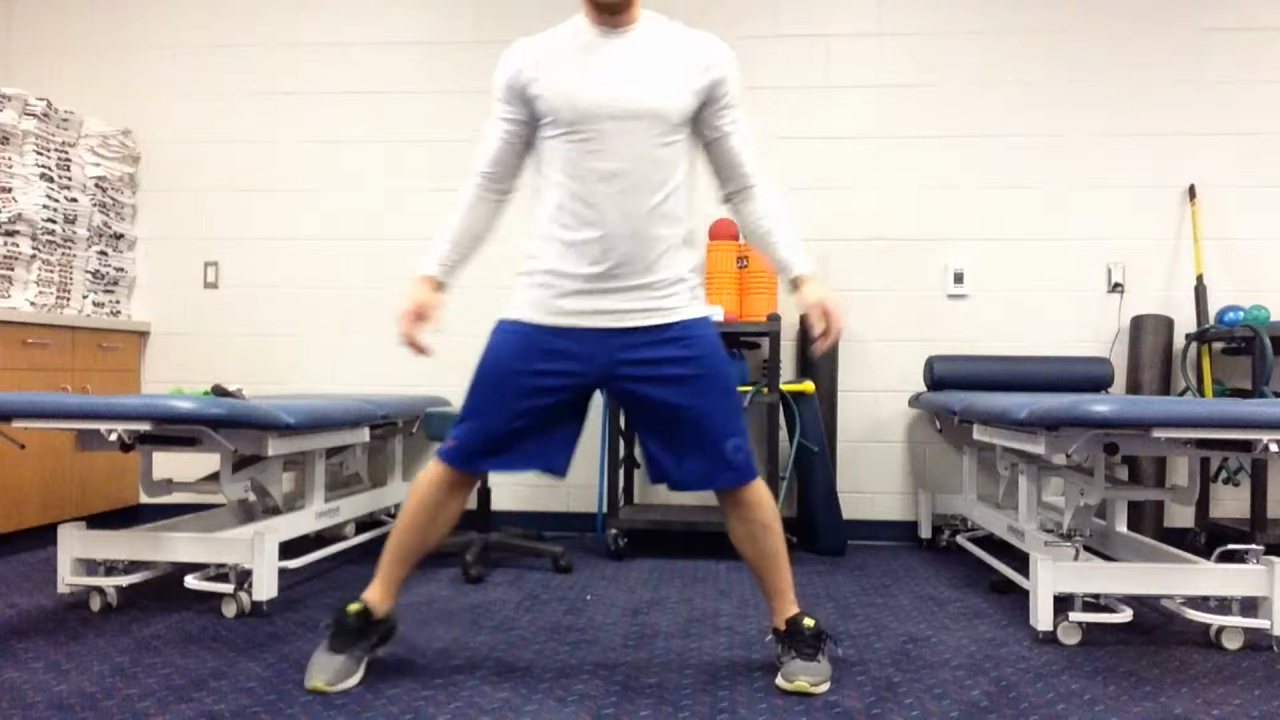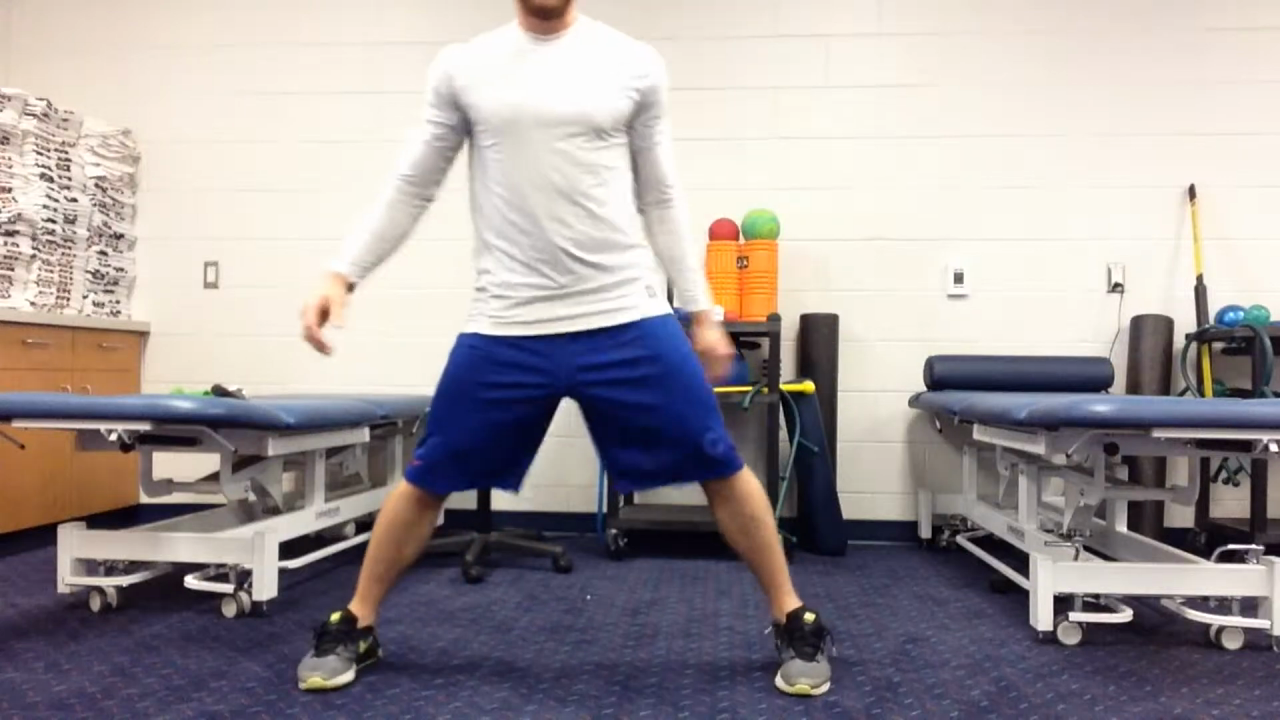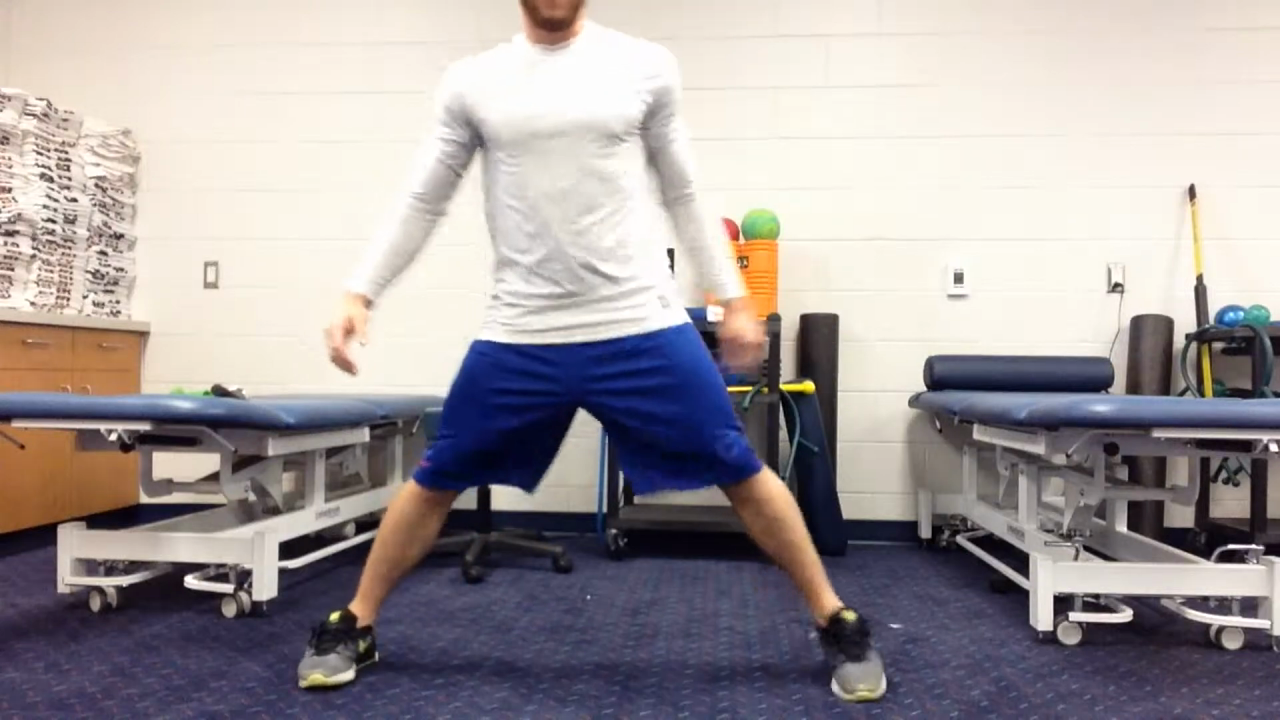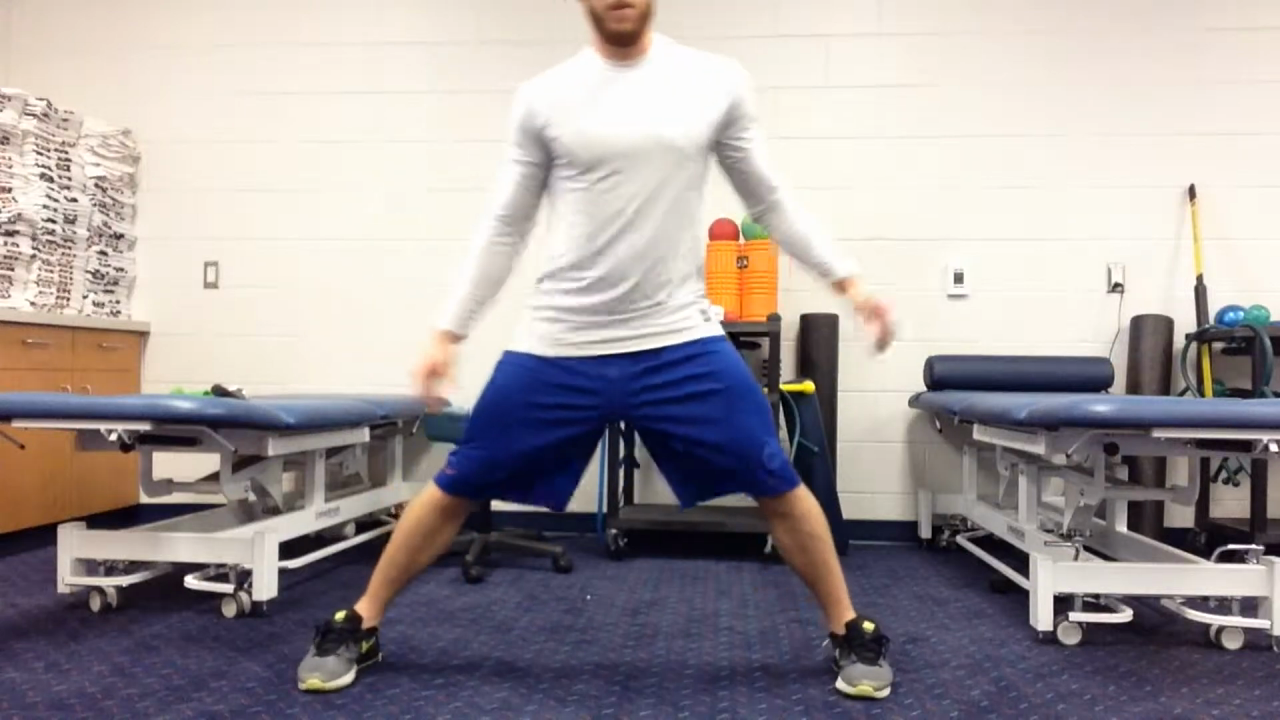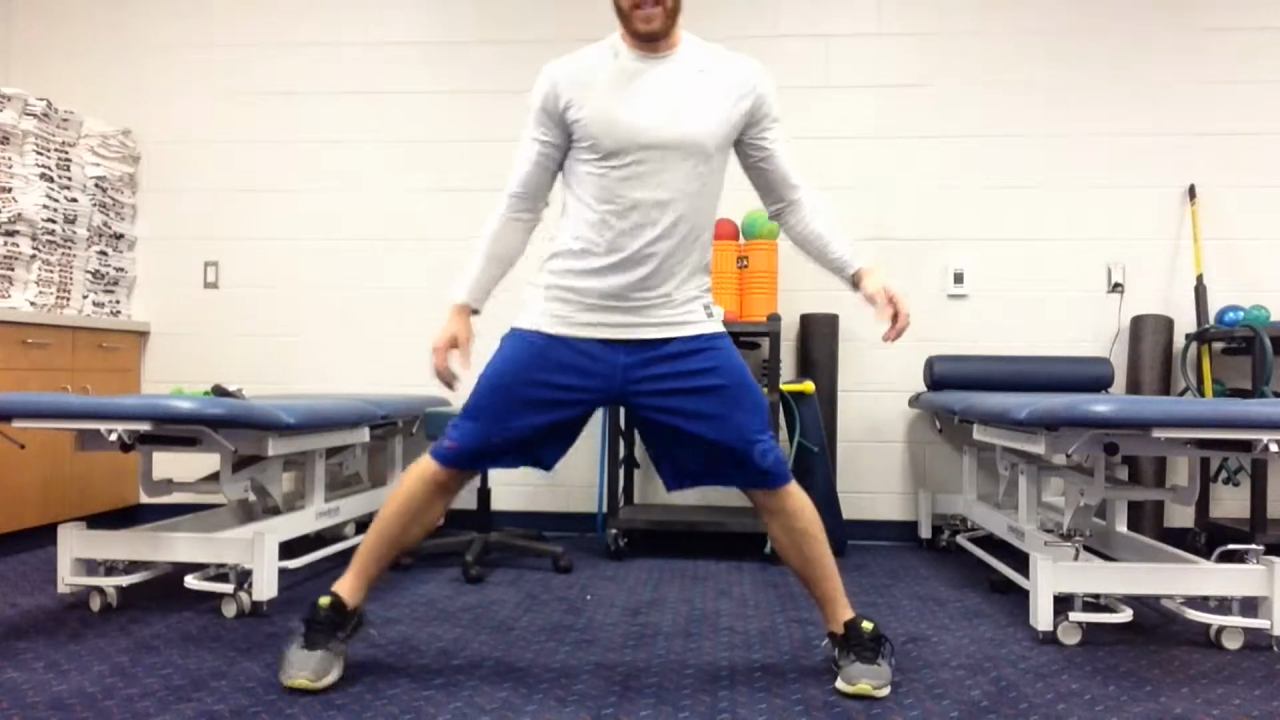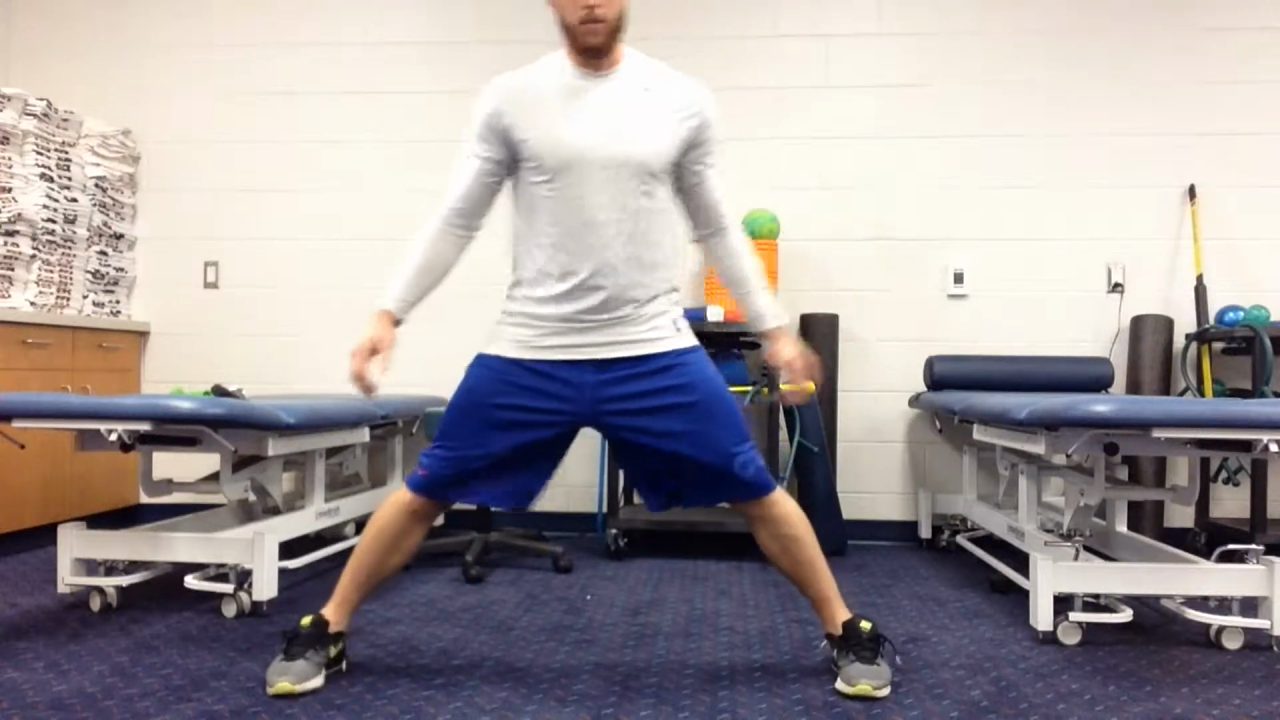
dt=0.2s
person 1, frame 1
left shoulder: (702, 57)
right shoulder: (531, 60)
left elbow: (744, 185)
right elbow: (490, 184)
left wrist: (801, 275)
right wrist: (433, 278)
left hip: (668, 318)
right hip: (548, 316)
left knee: (735, 476)
right knee: (458, 463)
left ankle: (794, 628)
right ankle: (368, 616)
person 1, frame 2
left shoulder: (633, 65)
right shoulder: (461, 67)
left elbow: (658, 200)
right elbow: (410, 188)
left wrist: (701, 310)
right wrist: (341, 275)
left hip: (627, 320)
right hip: (505, 329)
left knee: (722, 468)
right knee: (428, 480)
left ankle: (796, 623)
right ankle: (353, 628)
person 1, frame 3
left shoulder: (645, 66)
right shoulder: (471, 81)
left elbow: (683, 195)
right elbow: (423, 202)
left wrist: (732, 297)
right wrist: (359, 294)
left hip: (641, 328)
right hip: (518, 336)
left knee: (743, 472)
right knee: (435, 481)
left ankle: (837, 625)
right ankle: (352, 626)
person 1, frame 4
left shoulder: (717, 83)
right shoulder: (544, 99)
left elbow: (770, 203)
right elbow: (507, 227)
left wrist: (845, 279)
right wrist: (451, 332)
left hip: (681, 342)
right hip: (556, 348)
left knee: (778, 485)
right knee: (458, 487)
left ankle: (852, 634)
right ankle: (358, 626)
person 1, frame 5
left shoulder: (738, 80)
right shoulder: (567, 80)
left elbow: (786, 200)
right elbow: (521, 205)
left wrist: (858, 273)
right wrist: (463, 306)
left hip: (683, 335)
right hip: (563, 330)
left knee: (773, 481)
right knee: (450, 462)
left ankle: (850, 632)
right ankle: (341, 606)
person 1, frame 6
left shoulder: (681, 101)
right shoulder: (511, 99)
left elbow: (715, 229)
right elbow: (455, 221)
left wrist: (772, 328)
right wrist: (388, 314)
left hip: (655, 352)
right hip: (529, 355)
left knee: (755, 490)
right knee: (426, 492)
left ankle: (847, 632)
right ankle: (325, 632)
